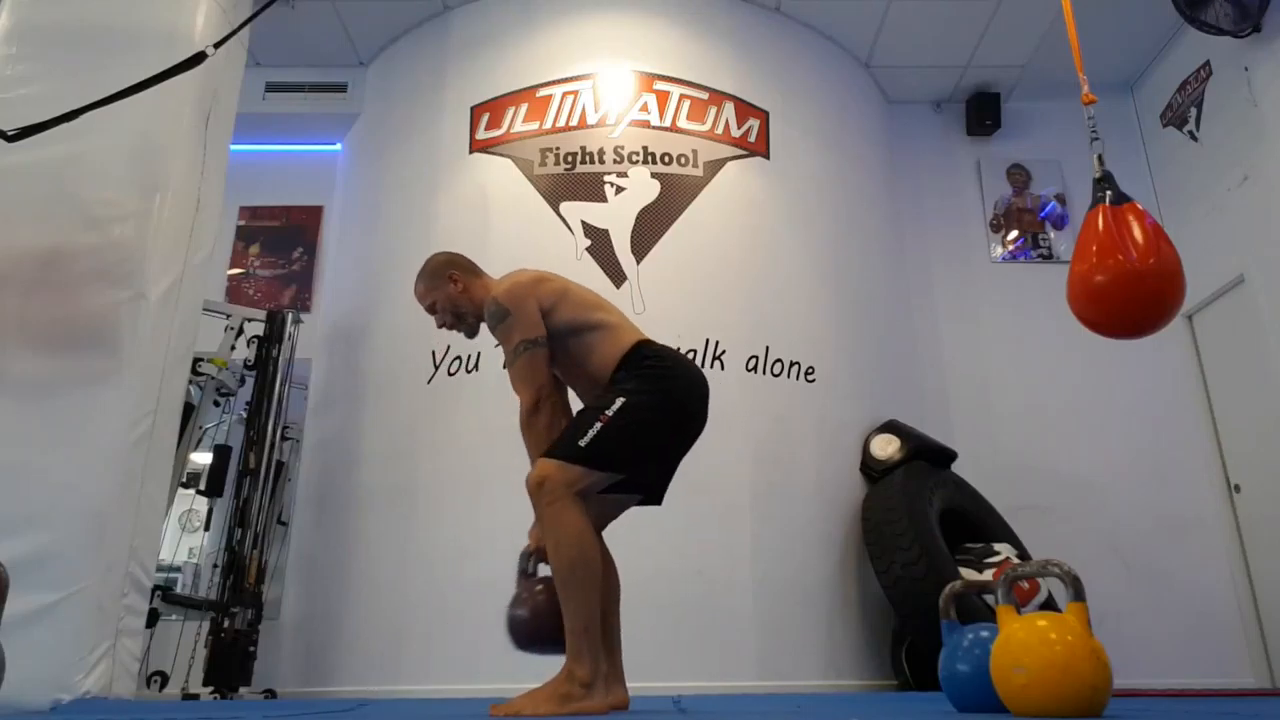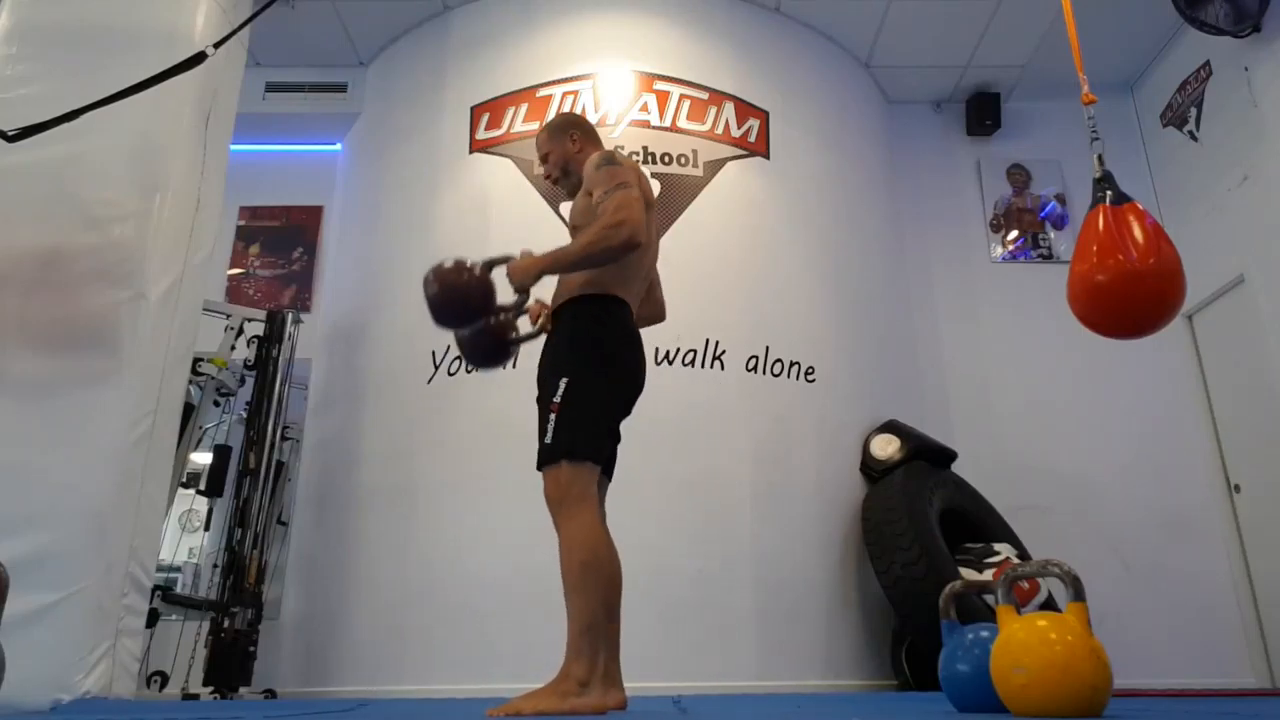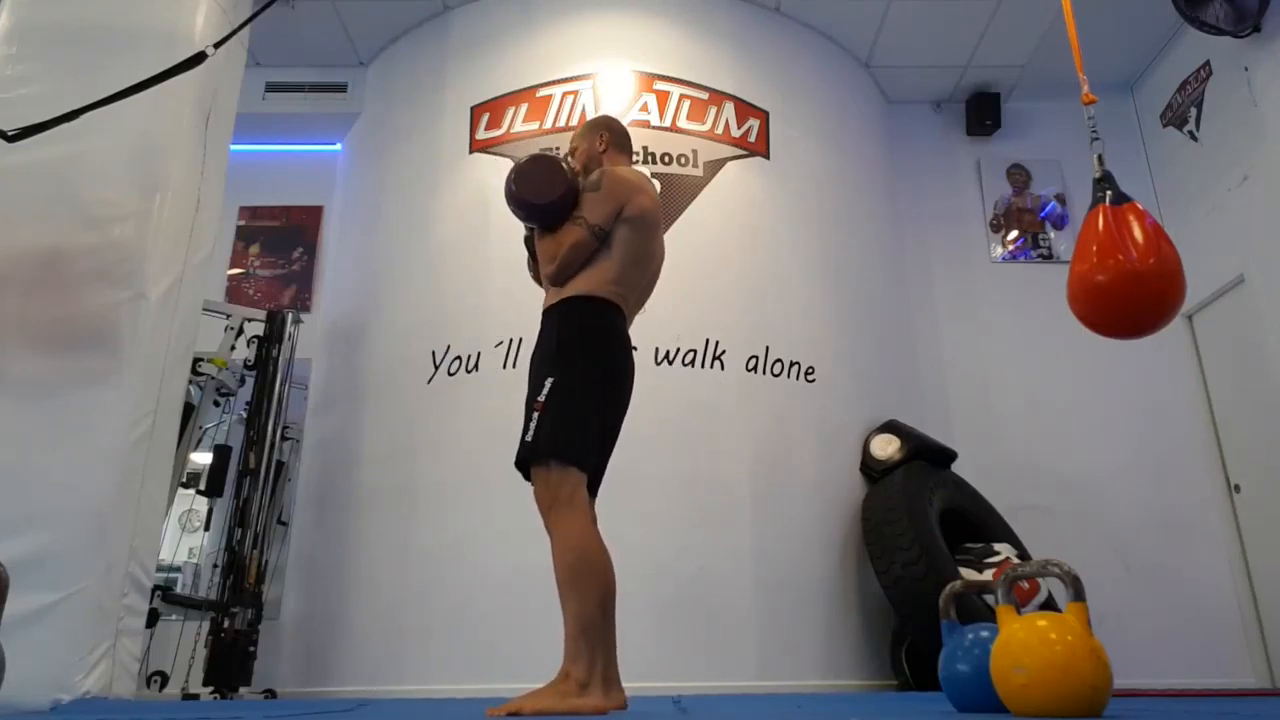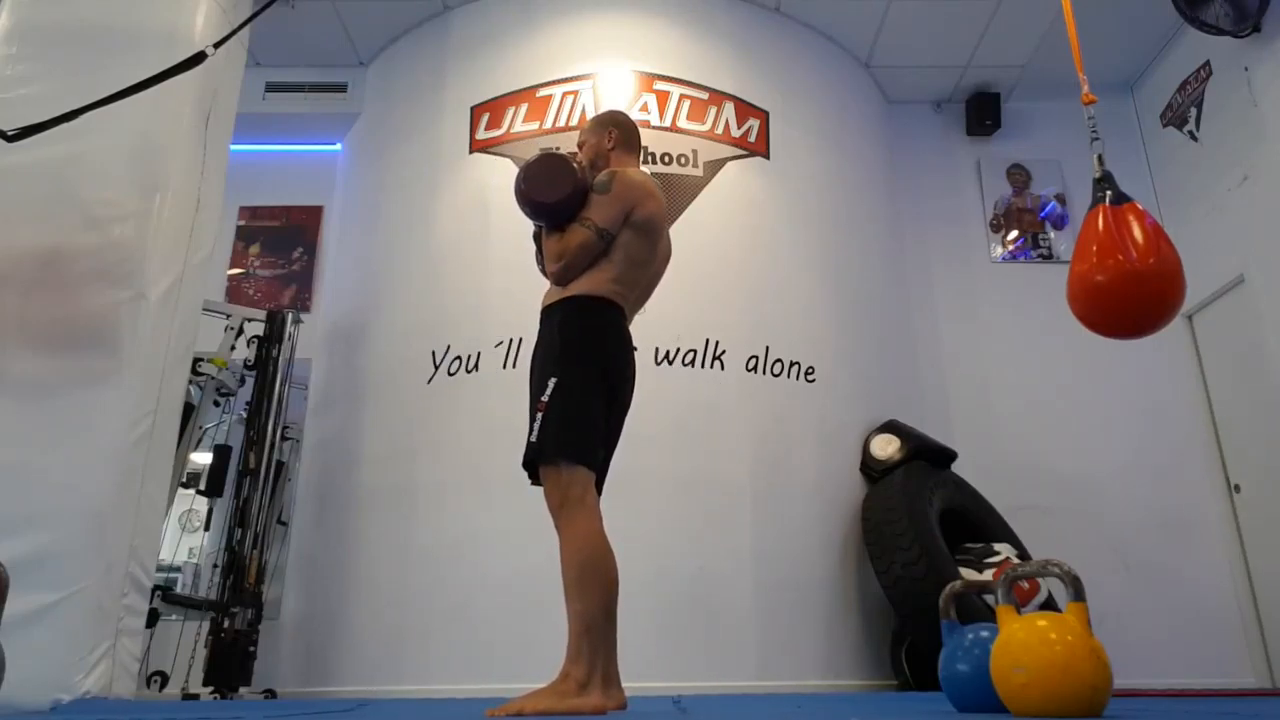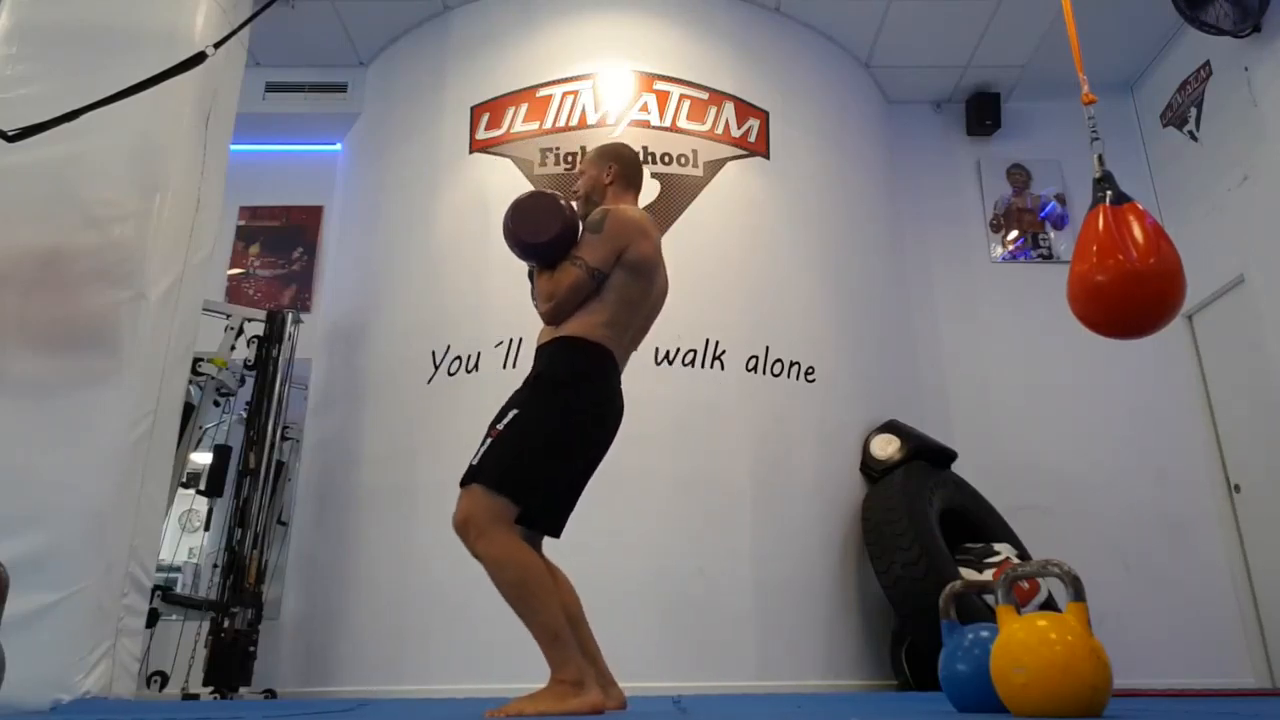
dt=1s
person 1, frame 1
left shoulder: (506, 297)
right shoulder: (522, 315)
left elbow: (535, 407)
right elbow: (556, 423)
left wrist: (545, 521)
right wrist: (551, 523)
left hip: (658, 384)
right hip: (672, 389)
left knee: (552, 487)
right knee: (573, 516)
left ankle: (584, 683)
right ankle: (606, 681)
person 1, frame 2
left shoulder: (608, 164)
right shoulder: (616, 193)
left elbow: (624, 231)
right elbow: (650, 307)
left wrist: (542, 265)
right wrist: (561, 314)
left hip: (589, 339)
right hip: (609, 345)
left knee: (570, 499)
right knee: (580, 507)
person 1, frame 3
left shoulder: (614, 180)
right shoulder: (644, 216)
left elbow: (554, 267)
right wrist: (555, 224)
left hip: (579, 334)
right hip: (603, 344)
left knee: (560, 496)
right knee: (572, 505)
person 1, frame 4
left shoulder: (620, 183)
right shoulder: (652, 219)
left elbow: (560, 265)
left wrist: (552, 217)
right wrist: (564, 222)
left hip: (578, 334)
right hip: (604, 343)
left knee: (569, 499)
right knee: (577, 506)
person 1, frame 5
left shoulder: (614, 221)
right shoulder: (649, 260)
left elbow: (553, 305)
left wrist: (543, 259)
right wrist: (555, 266)
left hip: (566, 380)
right hip: (594, 393)
left knee: (478, 520)
right knee: (513, 539)
